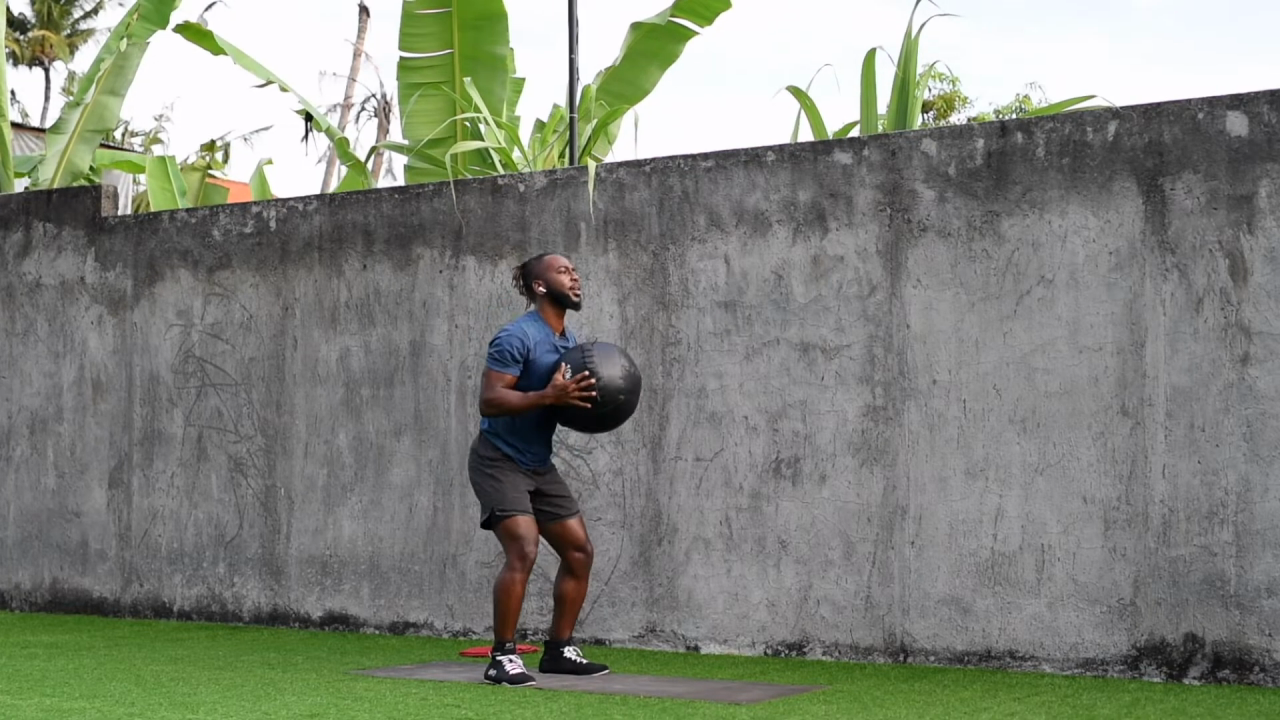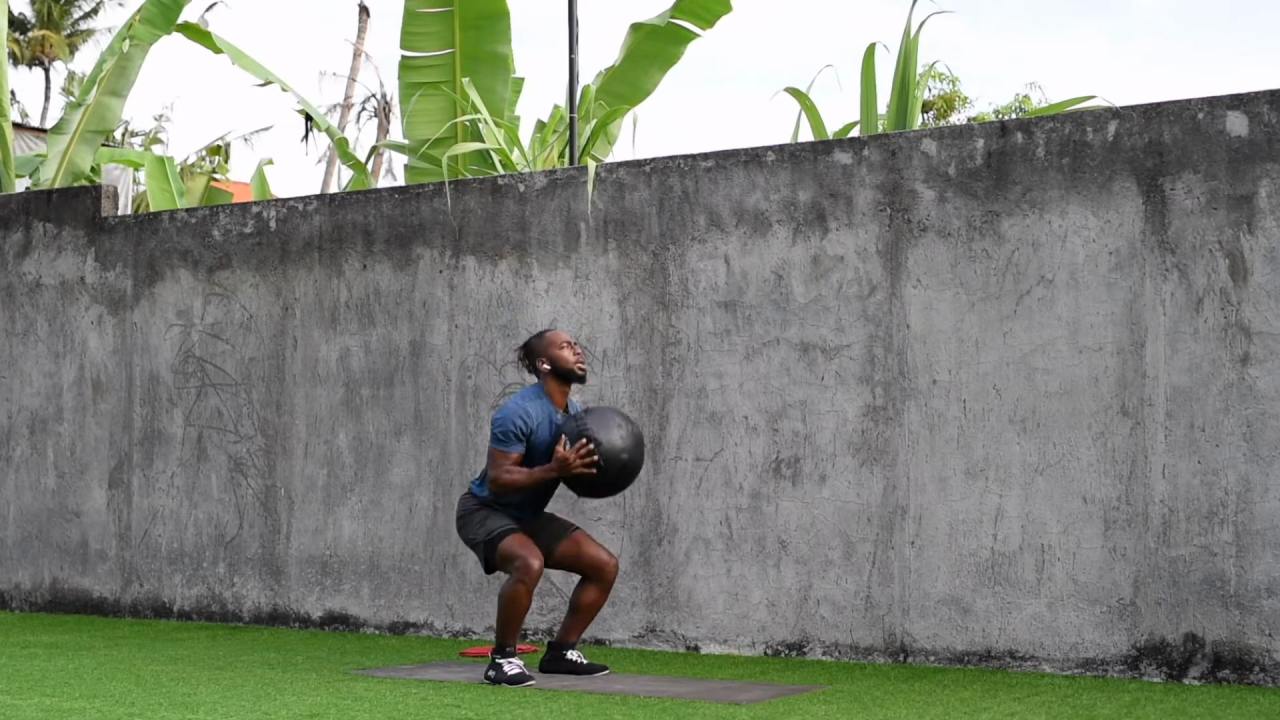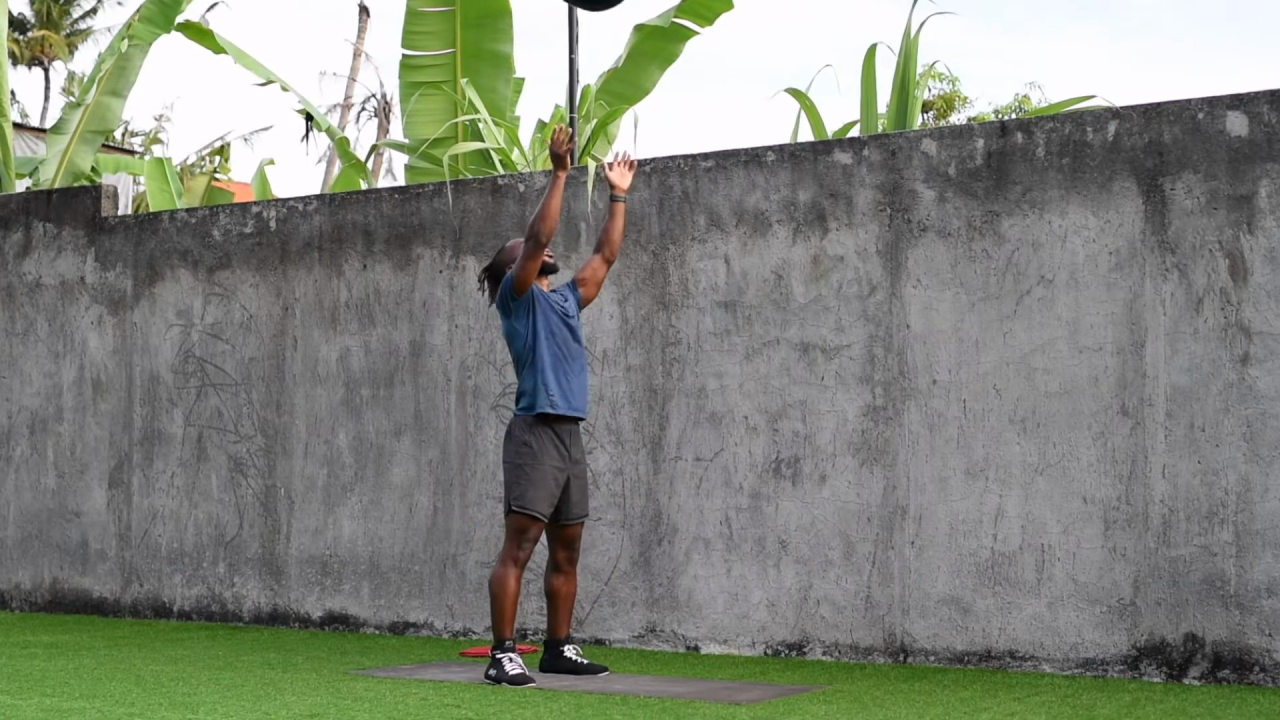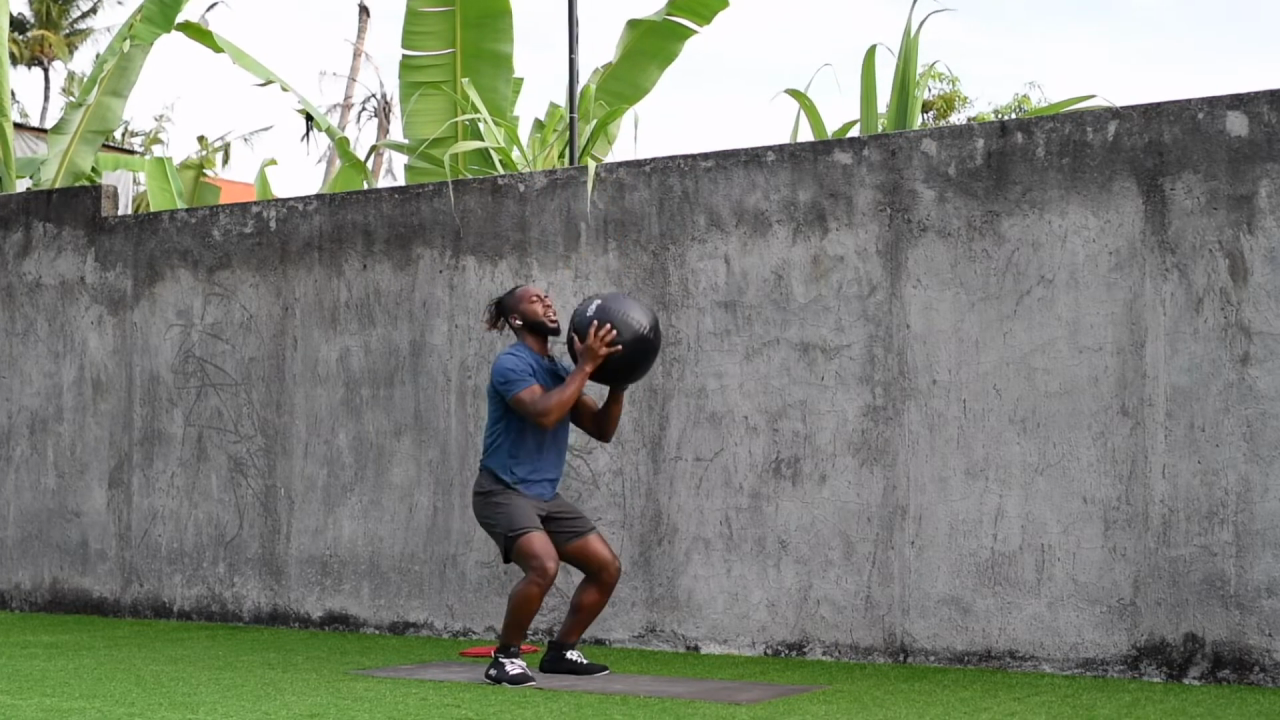
dt=0.7s
person 1, frame 1
left shoulder: (569, 339)
right shoulder: (517, 336)
right elbow: (490, 400)
left wrist: (590, 404)
right wrist: (548, 396)
left hip: (538, 464)
right hip: (497, 461)
left knee: (579, 551)
right knee: (523, 551)
left ankle: (559, 650)
right ankle: (502, 657)
person 1, frame 2
left shoulder: (574, 414)
right shoulder: (519, 411)
left elbow: (580, 476)
right elbow: (497, 479)
left wrist: (596, 469)
right wrist: (554, 469)
left hip: (527, 515)
right hip: (484, 512)
left knee: (605, 565)
right knee: (529, 563)
left ankle: (561, 650)
right ankle: (503, 657)
person 1, frame 3
left shoulder: (566, 299)
right shoulder: (517, 298)
left elbow: (607, 254)
right elbow: (538, 236)
left wrist: (618, 195)
right wrist: (560, 171)
left hip: (571, 436)
right hip: (535, 433)
left knee: (566, 554)
right knee: (519, 549)
left ankle: (559, 649)
right ankle: (503, 655)
person 1, frame 4
left shoulder: (560, 370)
right shoulder: (510, 364)
left elbow: (603, 430)
right elbow: (545, 414)
left wrist: (618, 380)
right wrist: (587, 364)
left hip: (546, 495)
right hip: (504, 492)
left knee: (607, 566)
right knee: (543, 566)
left ankle: (561, 650)
right ankle: (505, 656)
